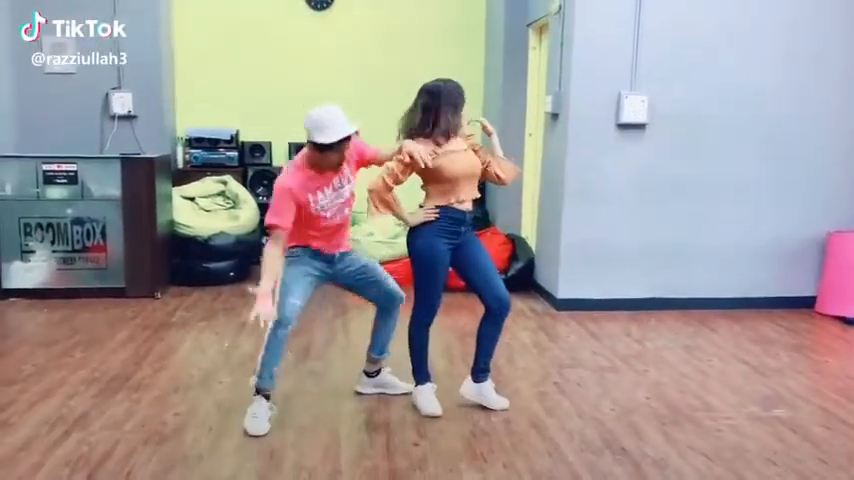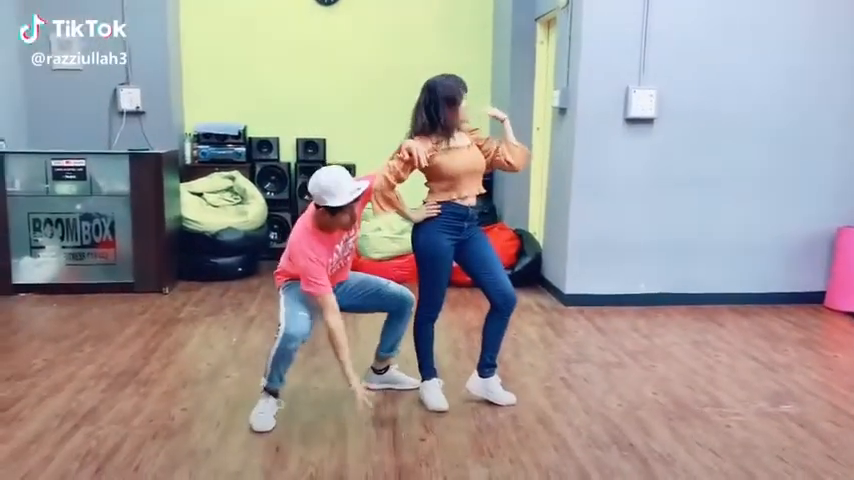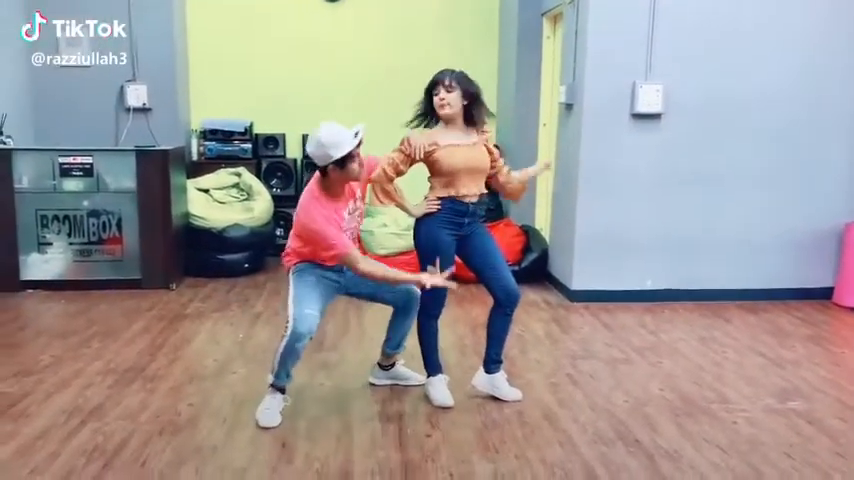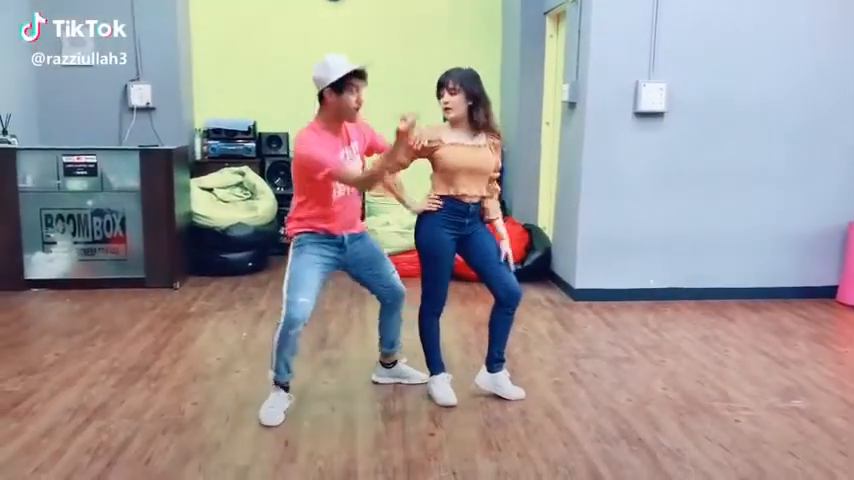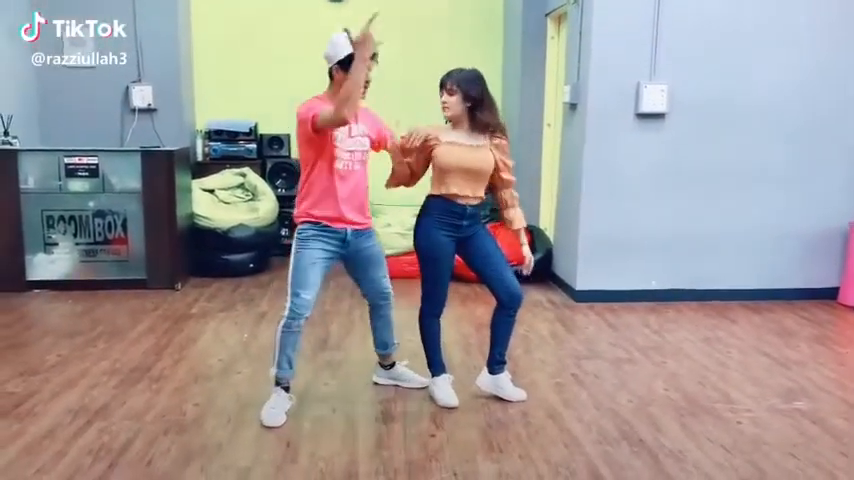
dt=0.3s
person 1, frame 1
left shoulder: (349, 150)
right shoulder: (291, 182)
left elbow: (386, 157)
right elbow: (275, 240)
left wrist: (407, 148)
right wrist: (265, 290)
left hip: (342, 252)
right hip: (305, 254)
left knee: (392, 297)
right knee: (284, 315)
left ankle: (372, 374)
right ankle: (262, 396)
person 1, frame 2
left shoulder: (351, 197)
right shoulder: (305, 245)
right elbow: (331, 316)
right wrist: (351, 377)
left hip: (341, 280)
right hip: (301, 285)
left knee: (403, 300)
right knee: (293, 331)
left ankle: (381, 370)
right ankle: (270, 395)
person 1, frame 3
left shoulder: (355, 170)
right shoulder: (314, 214)
right elbow: (361, 268)
right wrist: (418, 278)
left hip: (347, 262)
right hip: (312, 268)
left knee: (410, 297)
right knee: (301, 329)
left ankle: (386, 366)
right ankle: (276, 392)
person 1, frame 4
left shoulder: (356, 128)
right shoulder: (309, 144)
left elbow: (389, 152)
right elbow: (362, 181)
right wrist: (398, 146)
left hip: (353, 236)
right hip: (313, 239)
left knee: (394, 293)
right knee: (295, 316)
left ankle: (388, 365)
right ankle: (280, 390)
person 1, frame 5
left shoulder: (367, 117)
right shoulder: (313, 110)
left elbow: (395, 148)
right elbow: (338, 118)
right wrist: (358, 55)
left hip: (360, 229)
right hip: (317, 230)
left knee: (381, 297)
right knee: (298, 310)
left ankle: (387, 366)
right ankle: (281, 389)
person 2, frame 1
left shoulder: (466, 143)
right shoulder: (422, 147)
left elbow: (502, 174)
right elbow: (381, 186)
left wrist: (493, 135)
right wrist: (407, 218)
left hip: (465, 230)
right hip: (434, 231)
left knee: (499, 302)
right knee: (426, 312)
left ankle: (478, 382)
right ankle: (423, 386)
person 2, frame 2
left shoulder: (472, 138)
right shoulder: (422, 146)
left elbow: (513, 161)
right elbow: (383, 184)
left wrist: (504, 122)
right wrist: (411, 216)
left hip: (471, 225)
right hip: (438, 226)
left knee: (505, 298)
right knee: (430, 308)
left ankle: (485, 377)
right ankle: (429, 381)
person 2, frame 3
left shoulder: (480, 137)
right shoulder: (426, 140)
left elbow: (501, 182)
right elbow: (382, 176)
left wrist: (534, 171)
right wrist: (411, 209)
left hip: (473, 221)
right hip: (439, 223)
left knee: (508, 294)
right knee: (433, 303)
left ankle: (490, 373)
right ankle: (434, 378)
person 2, frame 4
left shoulder: (490, 140)
right shoulder: (430, 137)
left elbow: (491, 192)
right elbow: (386, 168)
left wrist: (503, 235)
right wrist: (410, 204)
left hip: (475, 222)
right hip: (439, 221)
left knee: (510, 292)
right knee: (434, 302)
left ankle: (493, 372)
right ankle: (437, 376)
person 2, frame 5
left shoulder: (494, 141)
right shoulder: (432, 137)
left elbow: (505, 191)
right elbow: (409, 175)
left wrist: (523, 240)
right wrist: (399, 154)
left hip: (474, 223)
right hip: (437, 220)
left knee: (511, 295)
right knee: (434, 303)
left ankle: (494, 373)
right ankle: (439, 377)
